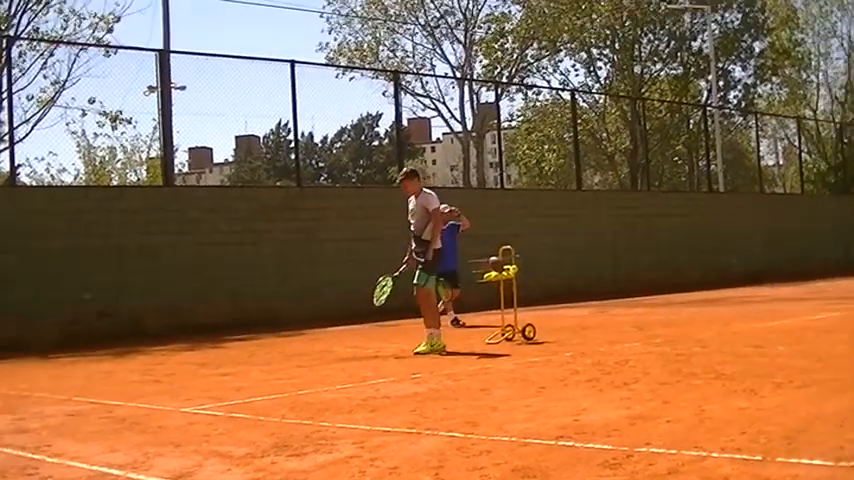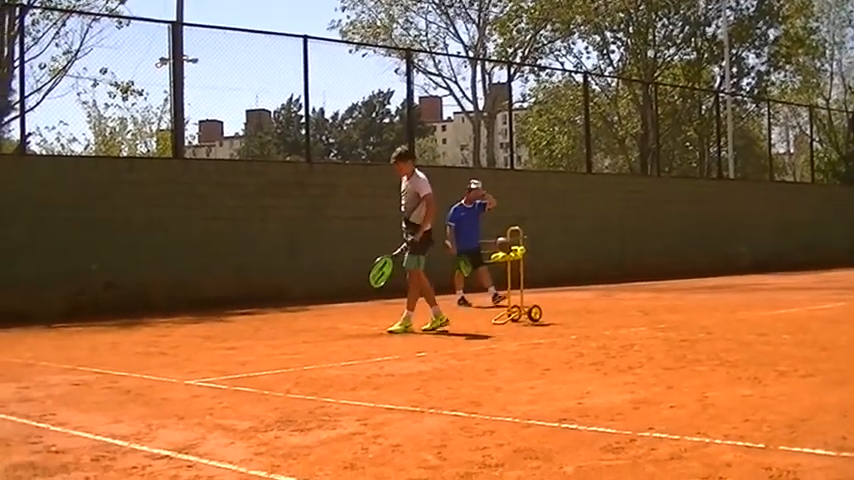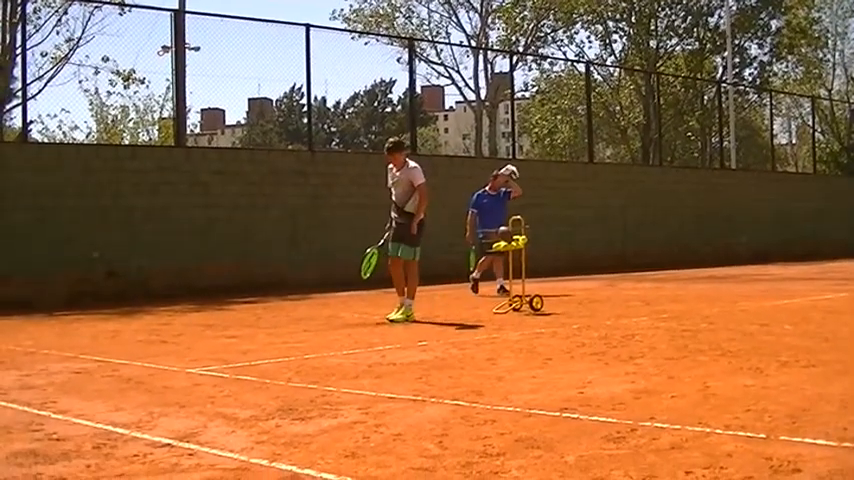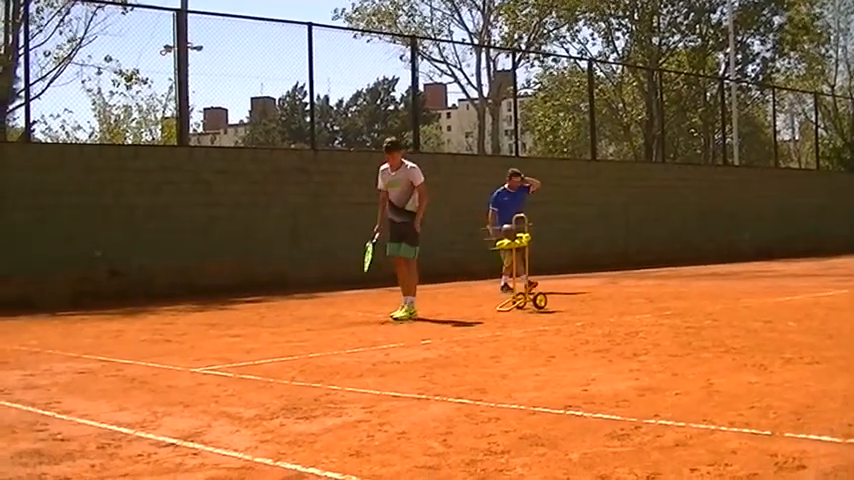
dt=0.4s
person 1, frame 1
left shoulder: (428, 196)
right shoulder: (411, 200)
left elbow: (438, 221)
left wrist: (430, 247)
right wrist: (411, 253)
left hip: (430, 252)
right hip: (419, 252)
left knee: (421, 293)
right knee: (428, 296)
left ankle: (432, 339)
right ankle: (434, 340)
person 1, frame 2
left shoulder: (419, 180)
right shoulder: (405, 180)
left elbow: (431, 208)
left wrist: (420, 232)
left hip: (420, 234)
right hip: (411, 233)
left knee: (413, 277)
right knee: (418, 276)
left ankle: (406, 321)
right ankle: (438, 316)
person 1, frame 3
left shoulder: (413, 169)
right shoulder: (391, 170)
left elbow: (423, 197)
left wrist: (414, 221)
right wrist: (391, 221)
left hip: (412, 223)
right hip: (397, 223)
left knee: (410, 264)
right knee: (394, 264)
left ankle: (408, 309)
right ankle: (402, 304)
person 1, frame 4
left shoulder: (412, 170)
right shoulder: (383, 171)
left elbow: (423, 196)
left wrist: (417, 220)
right wrist: (380, 222)
left hip: (410, 221)
right hip: (394, 222)
left knee: (409, 262)
right knee: (398, 263)
left ankle: (411, 306)
right ankle: (405, 303)
person 2, frame 1
left shoulder: (452, 227)
left elbow: (467, 225)
left wrist: (458, 215)
left hip: (452, 267)
right hip: (440, 268)
left knee: (456, 291)
left ankle: (438, 309)
right ankle: (452, 317)
person 2, frame 2
left shoulder: (478, 206)
right shoulder: (456, 210)
left elbow: (493, 203)
right elbow: (450, 229)
left wrist: (484, 194)
right wrist: (452, 245)
left hip: (475, 246)
right hip: (462, 247)
left knee: (483, 269)
right knee: (461, 271)
left ankle: (494, 295)
right ankle: (460, 297)
person 2, frame 3
left shoulder: (503, 194)
right shoulder: (479, 196)
left elbow: (519, 192)
right elbow: (472, 216)
left wrist: (509, 181)
right wrist: (469, 232)
left hip: (499, 233)
right hip: (485, 234)
left knee: (498, 258)
right knee: (489, 257)
left ankle: (500, 286)
right ankle: (475, 276)
person 2, frame 4
left shoulder: (522, 190)
right shoulder: (499, 194)
left elbow: (537, 184)
right elbow: (492, 214)
left wrist: (524, 179)
right wrist: (493, 230)
right hip: (506, 231)
left knee: (512, 256)
right knee: (515, 255)
left ankle: (504, 283)
right ankle: (525, 281)
